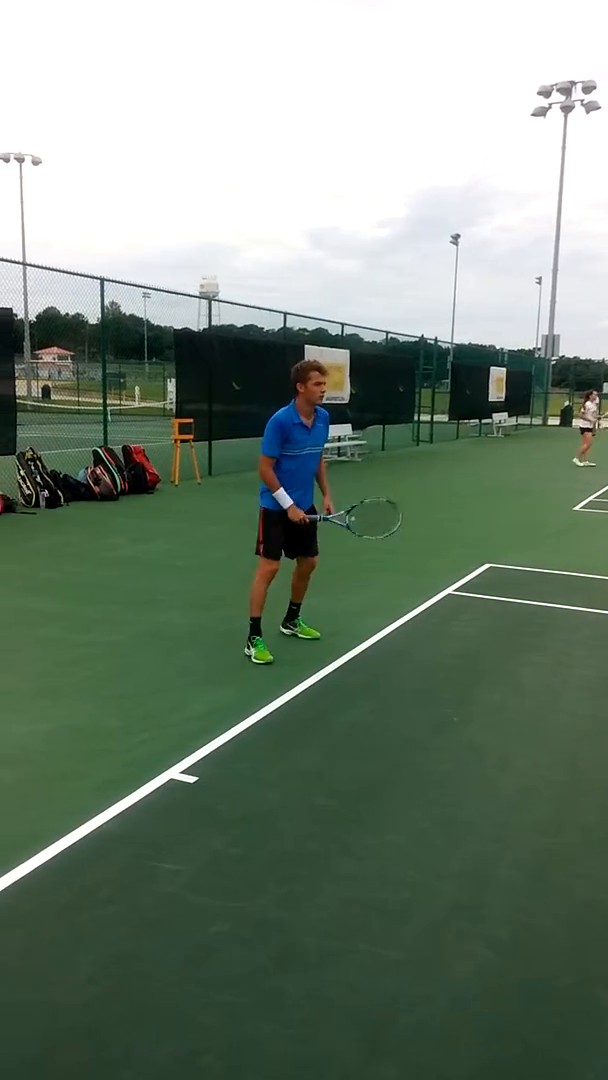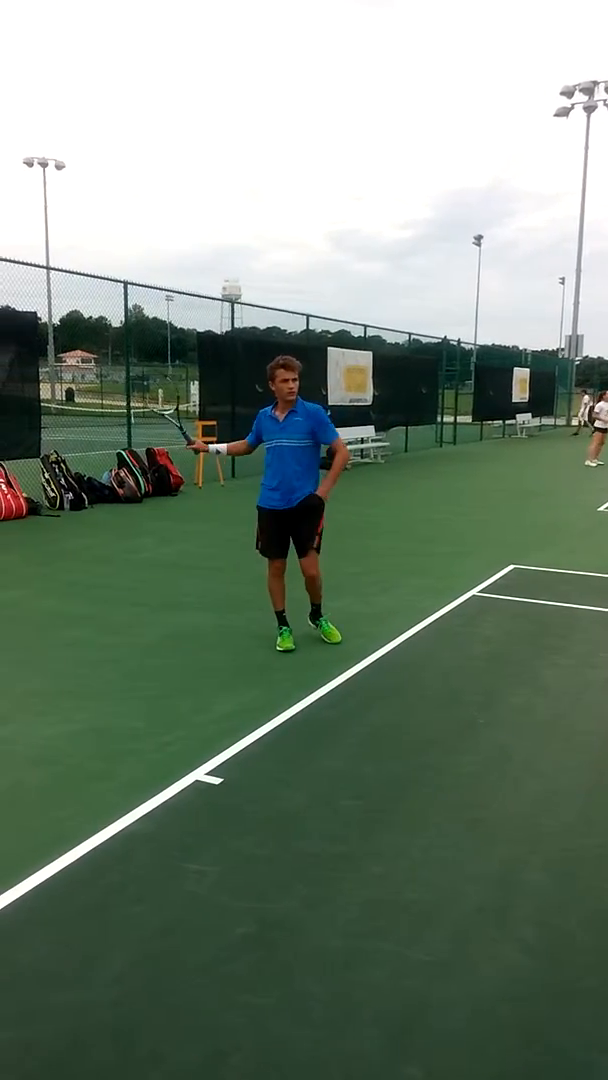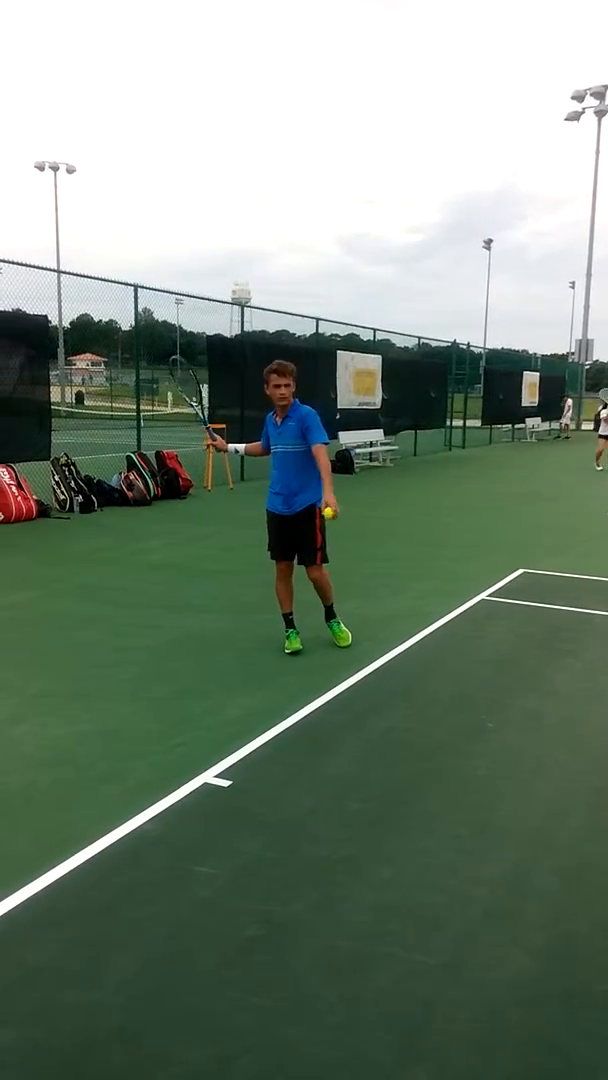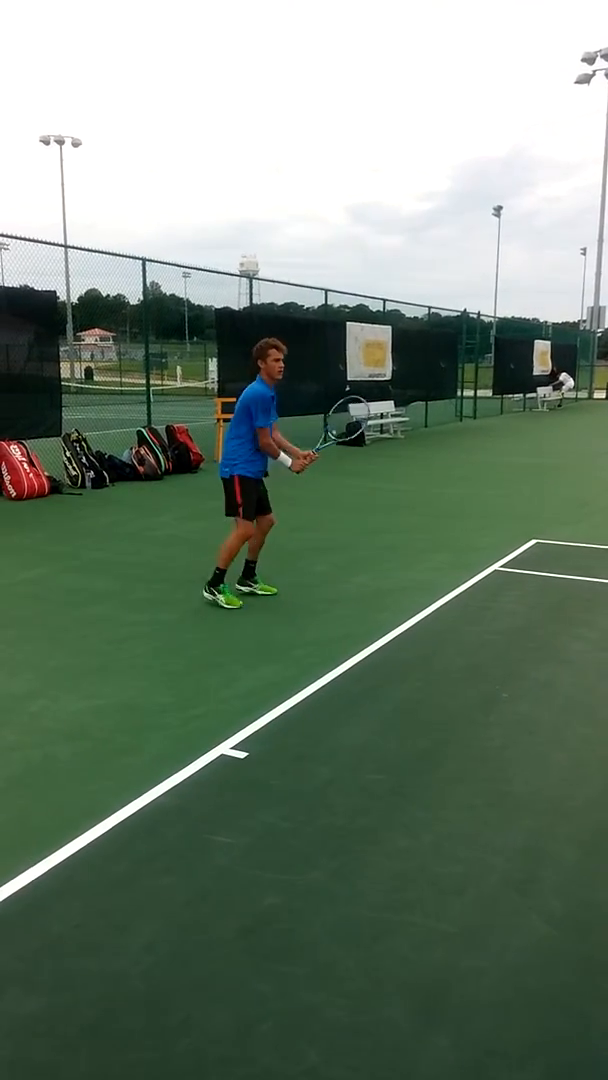
dt=1s
person 1, frame 1
left shoulder: (323, 418)
right shoulder: (280, 421)
right elbow: (265, 468)
left wrist: (325, 494)
right wrist: (289, 506)
left hip: (305, 507)
right hip: (277, 507)
left knee: (308, 562)
right knee: (269, 567)
left ankle: (292, 620)
right ankle: (254, 638)
person 1, frame 2
left shoulder: (313, 413)
right shoulder: (264, 417)
left elbow: (341, 451)
right elbow: (247, 445)
left wrist: (327, 487)
right wrist: (209, 448)
left hip: (304, 503)
right hip: (270, 504)
left knee: (310, 568)
right knee: (276, 566)
left ankle: (318, 616)
right ankle: (283, 627)
person 1, frame 3
left shoulder: (307, 415)
right shoulder: (270, 420)
left elbow: (321, 454)
left wrist: (327, 492)
right wrist: (229, 447)
left hip: (307, 507)
right hip: (277, 508)
left knee: (315, 571)
right knee: (283, 568)
left ankle: (332, 619)
right ankle: (290, 629)
person 1, frame 4
left shoulder: (264, 390)
right shoulder: (261, 394)
left elbow: (272, 434)
right elbow: (263, 442)
left wrist: (300, 453)
right wrist: (290, 462)
left hip: (250, 469)
right hip: (238, 470)
left knee: (266, 522)
right knee: (245, 528)
left ankle: (248, 578)
right ankle: (214, 585)
